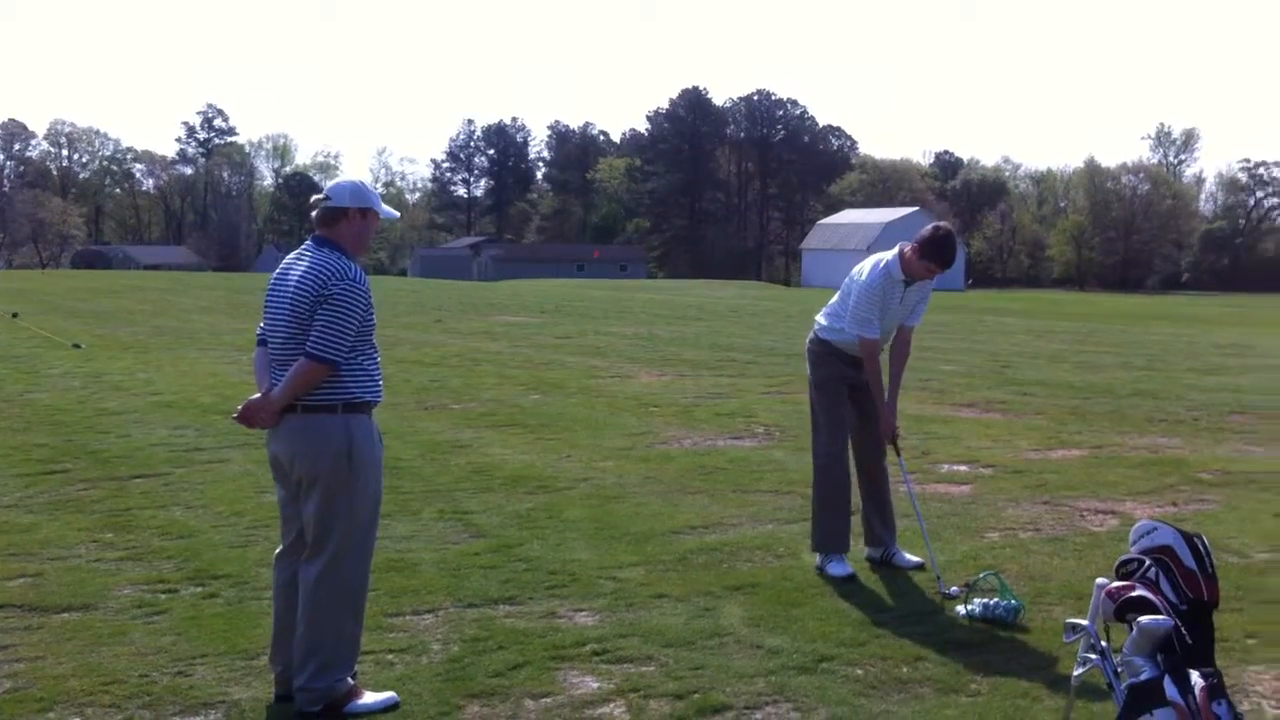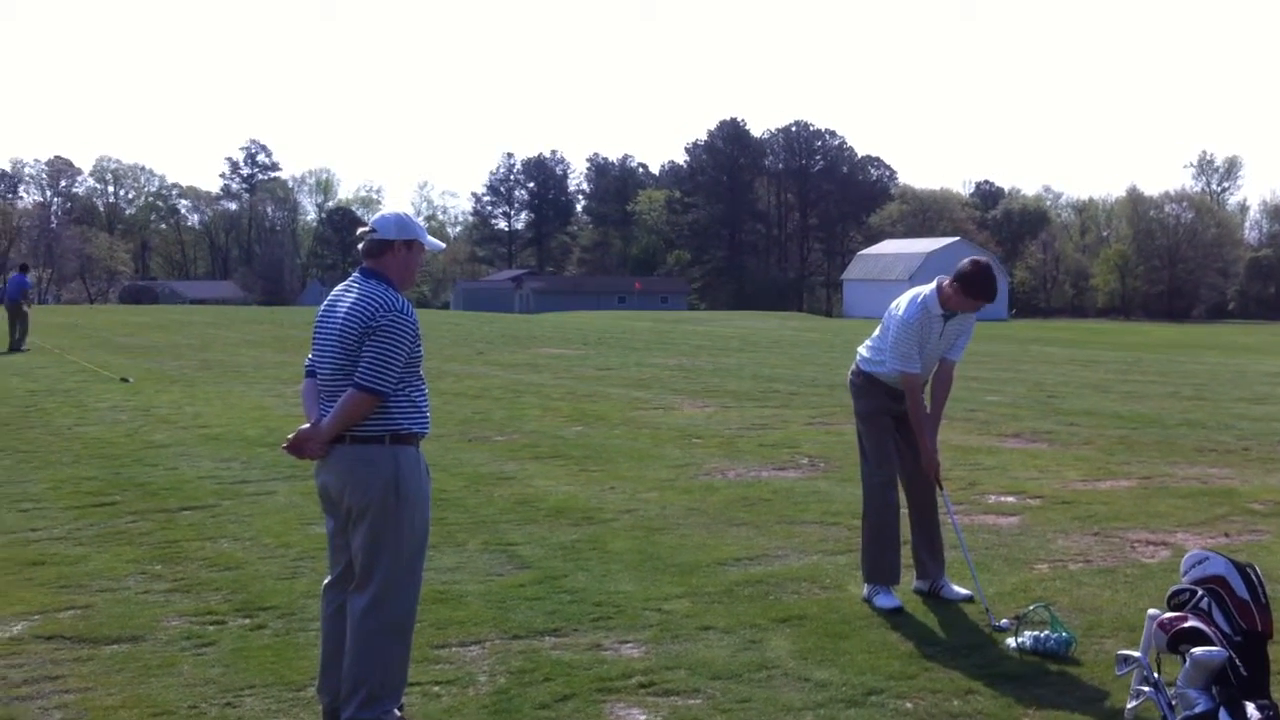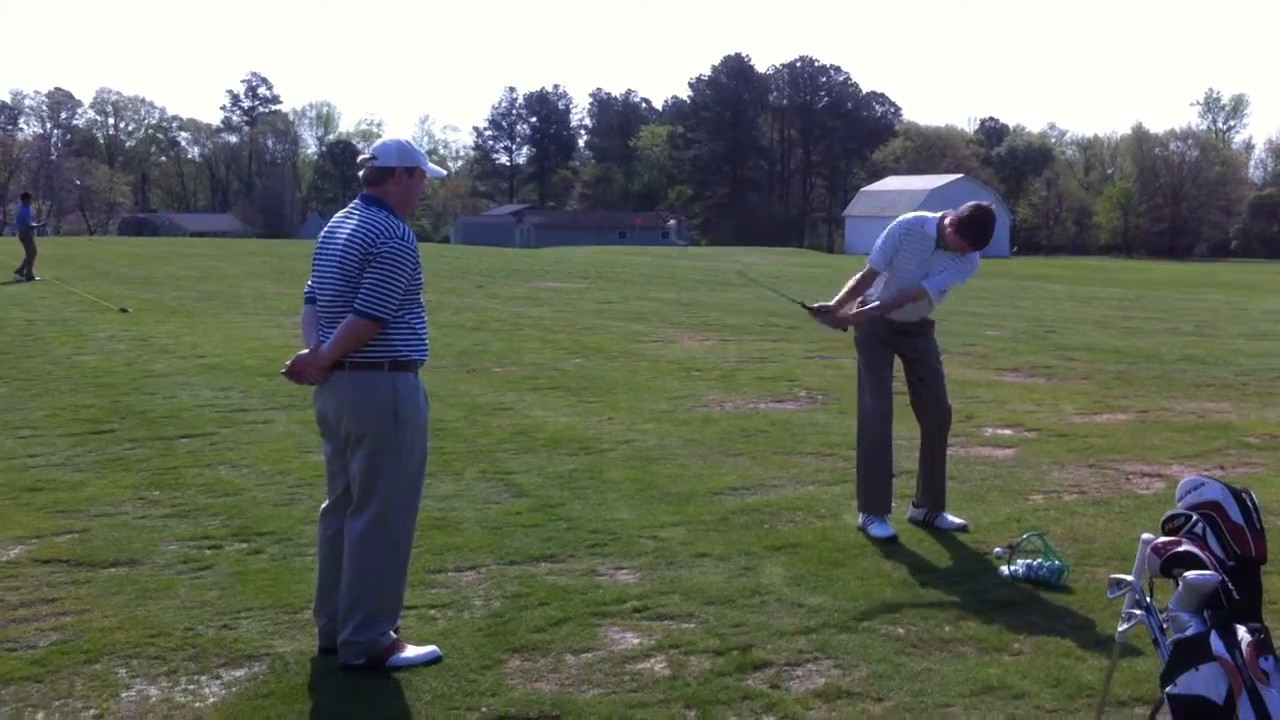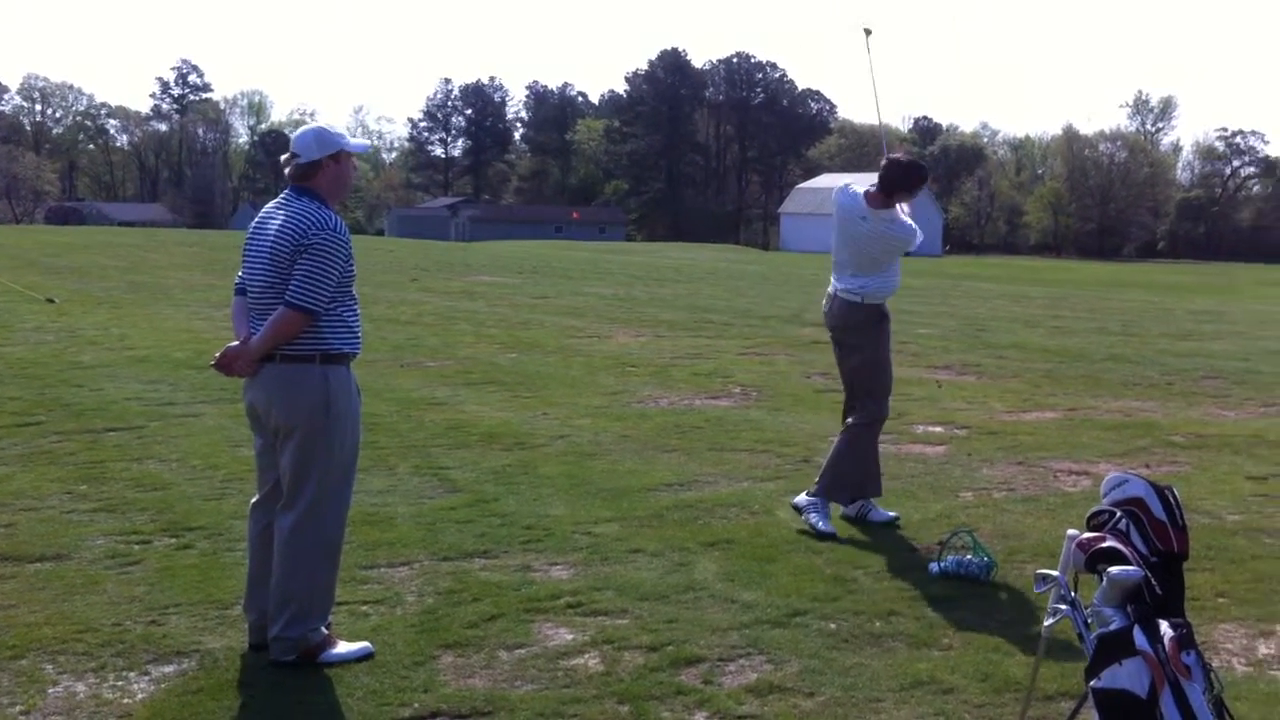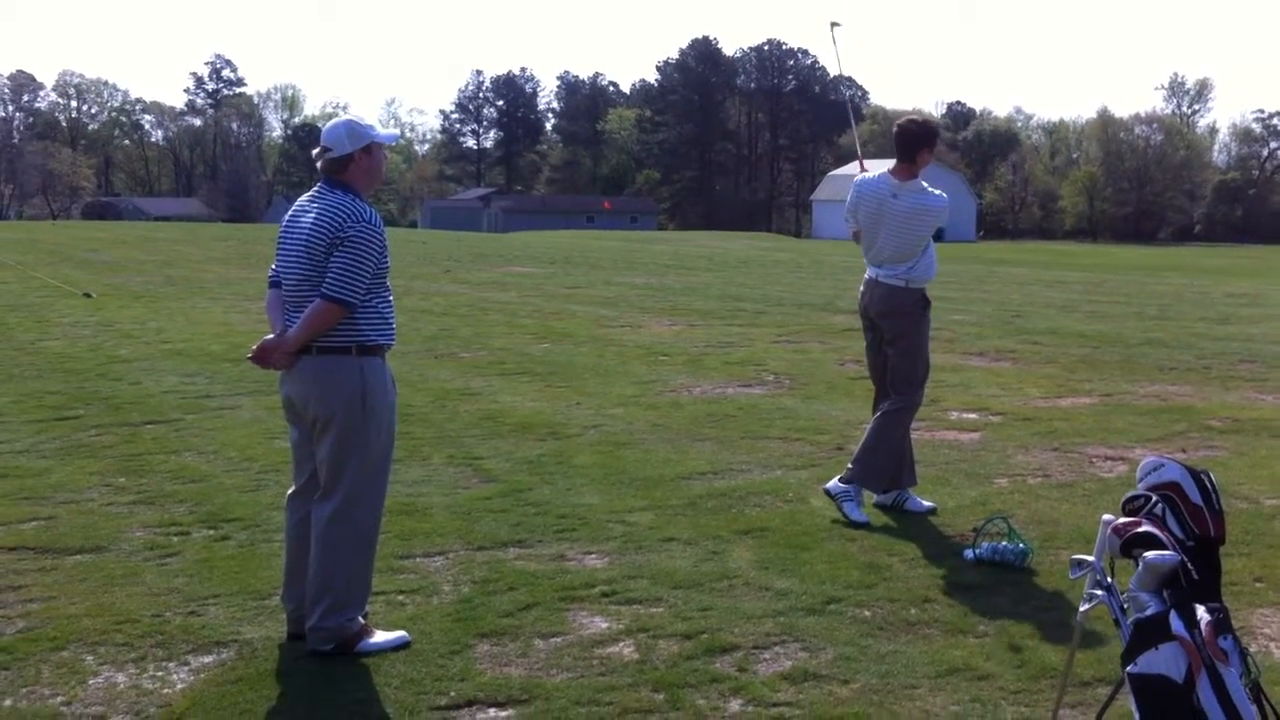
dt=1s
person 1, frame 1
left shoulder: (288, 267)
right shoulder: (346, 277)
left elbow: (266, 343)
right elbow: (320, 360)
left wrist: (268, 400)
right wrist: (271, 403)
left hip: (290, 430)
right hip: (337, 432)
left knee: (297, 553)
right knee: (336, 560)
left ankle: (291, 674)
person 1, frame 2
left shoulder: (335, 299)
right shoulder: (394, 309)
left elbow: (314, 375)
right elbow: (368, 391)
left wrist: (316, 428)
right wrist: (320, 435)
left hip: (338, 462)
right hip: (385, 462)
left knee: (344, 584)
right knee: (384, 592)
person 1, frame 3
left shoulder: (336, 226)
right shoulder: (394, 236)
left elbow: (313, 302)
right elbow: (368, 318)
left wrist: (315, 357)
right wrist: (319, 361)
left hip: (337, 387)
right hip: (383, 389)
left knee: (342, 508)
right knee: (381, 516)
left ankle: (334, 627)
right ankle: (367, 641)
person 1, frame 4
left shoulder: (268, 216)
right shoulder: (326, 227)
left elbow: (244, 293)
right elbow: (299, 310)
left wrist: (245, 348)
right wrist: (250, 353)
left hip: (268, 380)
right hip: (315, 381)
left knee: (272, 503)
right knee: (312, 510)
left ankle: (266, 622)
right ankle: (298, 637)
person 1, frame 5
left shoulder: (300, 210)
right shoulder: (360, 219)
left elbow: (278, 285)
right elbow: (335, 301)
left wrist: (281, 340)
right wrist: (287, 346)
left hip: (303, 373)
right hip: (350, 372)
left knee: (309, 494)
right knee: (348, 501)
left ankle: (303, 613)
right ankle: (335, 627)
person 2, frame 1
left shoulder: (924, 281)
right shoulder: (872, 278)
left elbow: (902, 340)
right elbow: (870, 351)
left wrist: (892, 402)
right wrist: (882, 411)
left hip: (862, 358)
right hip: (830, 354)
left knee: (873, 451)
right knee: (832, 451)
left ankle: (881, 543)
right ankle: (829, 551)
person 2, frame 2
left shoulder: (965, 315)
right shoulder: (910, 313)
left elbow: (943, 375)
right elbow: (911, 388)
left wrist: (932, 437)
right wrist: (925, 446)
left hip: (907, 390)
right hip: (873, 387)
left knee: (922, 482)
right knee: (882, 482)
left ankle: (930, 576)
right ankle: (877, 582)
person 2, frame 3
left shoulder: (968, 261)
right shoulder: (908, 226)
left elbow: (909, 297)
right elbow: (869, 275)
left wrist: (856, 317)
right wrist: (837, 306)
left hip: (915, 326)
right hip: (867, 320)
left knee: (937, 414)
right knee: (876, 415)
left ankle: (928, 506)
right ankle: (872, 511)
person 2, frame 4
left shoulder: (845, 196)
right shoulder: (901, 232)
left wrist: (889, 182)
right wrist: (901, 206)
left hip: (839, 304)
right hip: (865, 315)
left knee: (862, 403)
right knee: (870, 410)
left ankle: (857, 497)
right ankle: (817, 496)
person 2, frame 5
left shoulder: (863, 186)
right shoulder: (935, 204)
left hip: (872, 292)
right hip: (906, 301)
left knee: (889, 393)
right knee: (904, 397)
left ankle: (893, 486)
right ankle: (850, 481)
